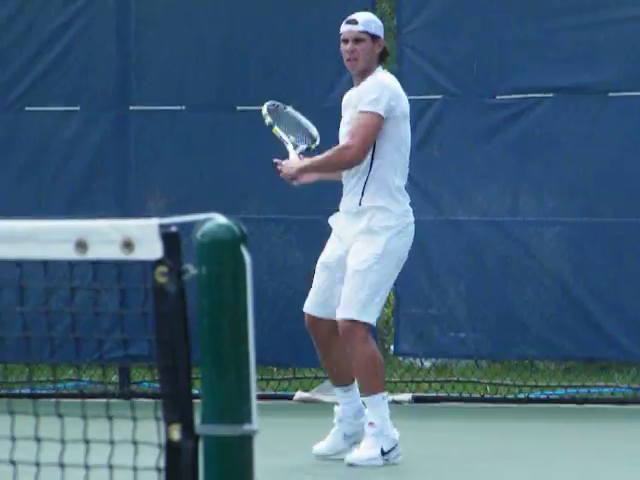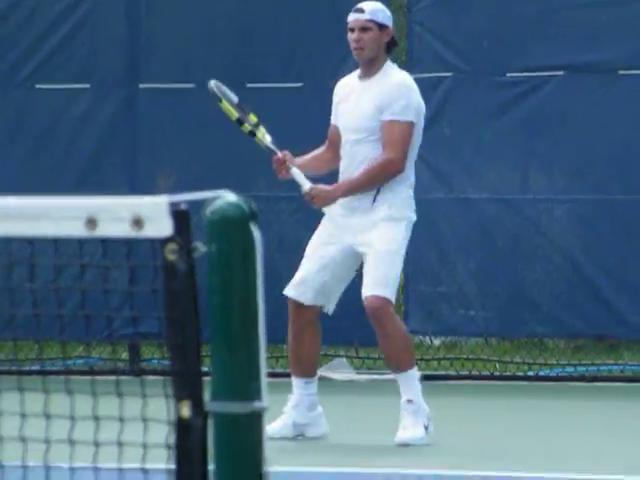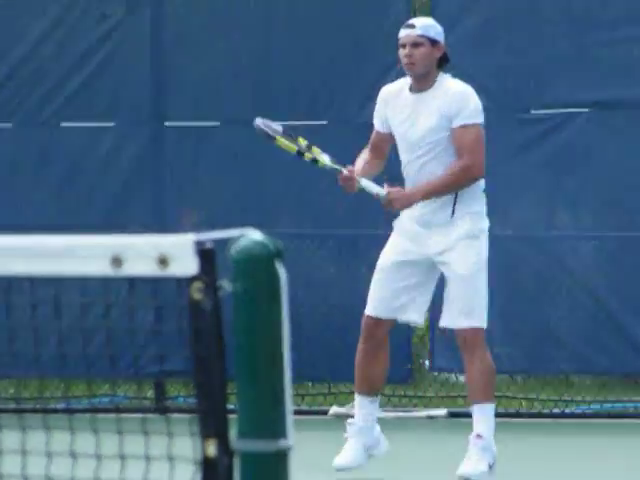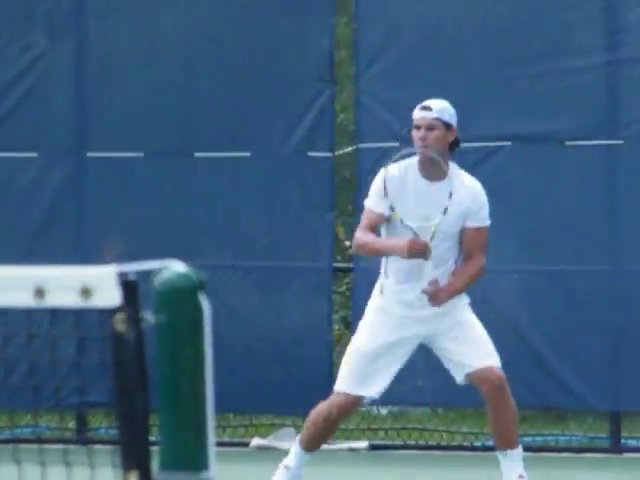
dt=0.3s
person 1, frame 1
left shoulder: (379, 87)
right shoulder: (356, 93)
left elbow: (353, 153)
left wrist: (301, 166)
right wrist: (311, 170)
left hip: (382, 224)
right hip: (353, 223)
left knee: (351, 325)
right knee: (317, 319)
left ankle: (381, 437)
right ankle: (350, 419)
person 1, frame 2
left shoulder: (399, 86)
right shoulder: (344, 87)
left elbow: (395, 161)
left wrist: (337, 191)
right wrist: (296, 163)
left hip: (386, 216)
right hip: (343, 218)
left knee: (377, 304)
right knee: (301, 306)
left ankle: (415, 410)
right ankle: (303, 410)
person 1, frame 3
left shoulder: (460, 96)
right shoulder: (390, 95)
left elbow: (473, 167)
right elbow: (375, 151)
left wrist: (413, 194)
right wrist: (357, 172)
left hip: (461, 230)
right hip: (413, 228)
left knee: (469, 336)
right knee: (374, 324)
left ankle: (482, 443)
right ankle: (363, 432)
person 1, frame 4
left shoulder: (471, 191)
right shoulder: (391, 177)
left elbow: (476, 259)
right elbow: (361, 241)
left wrist: (453, 288)
right wrist: (397, 248)
left hip: (446, 306)
right hip: (392, 307)
left knee: (492, 381)
right knee: (344, 401)
